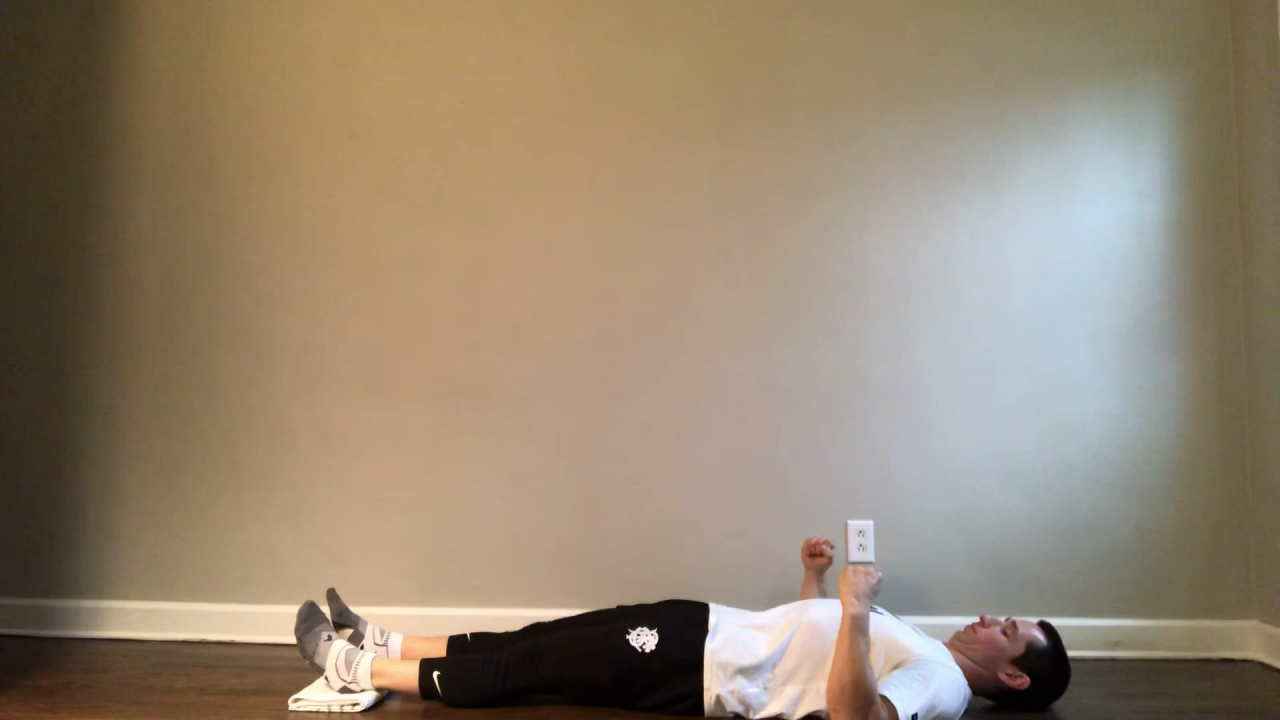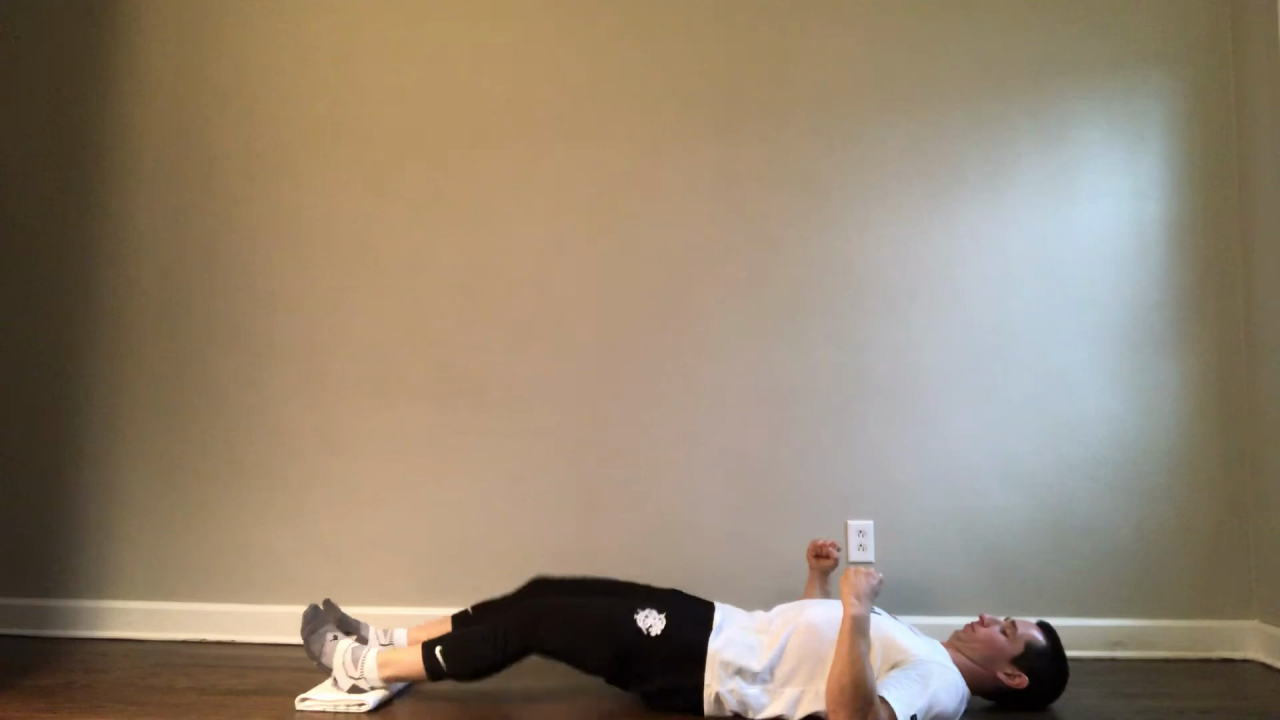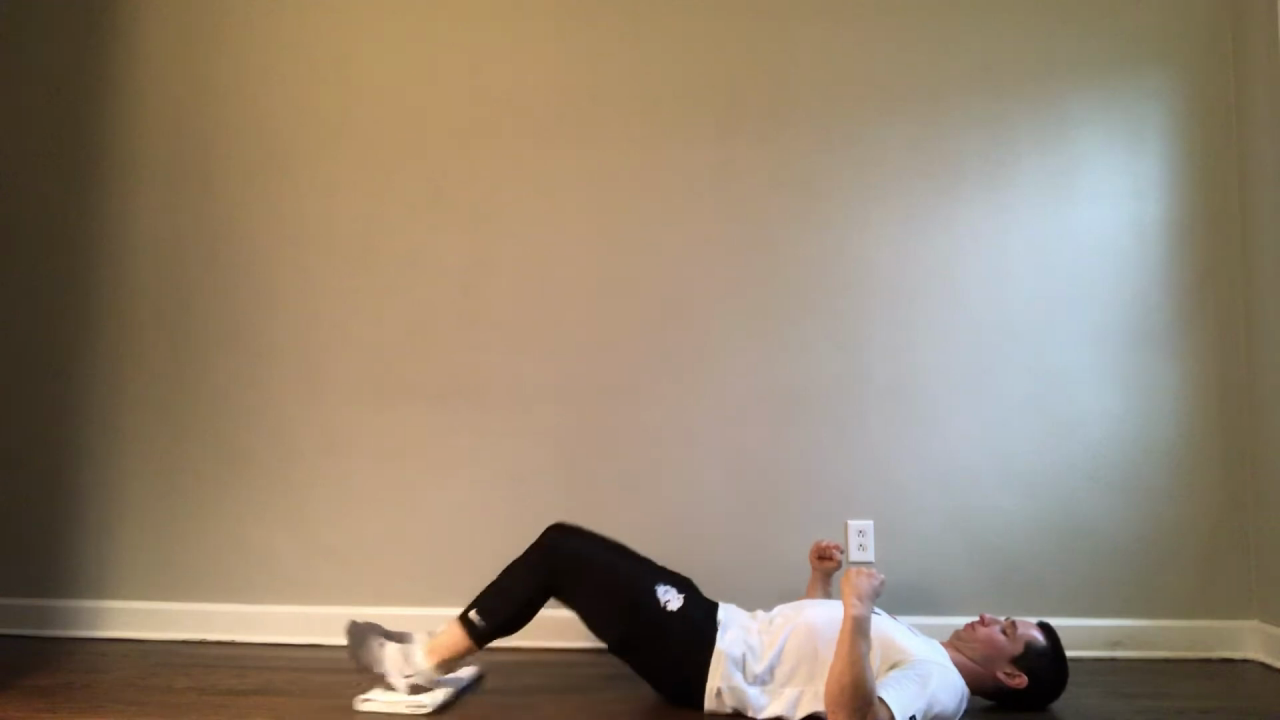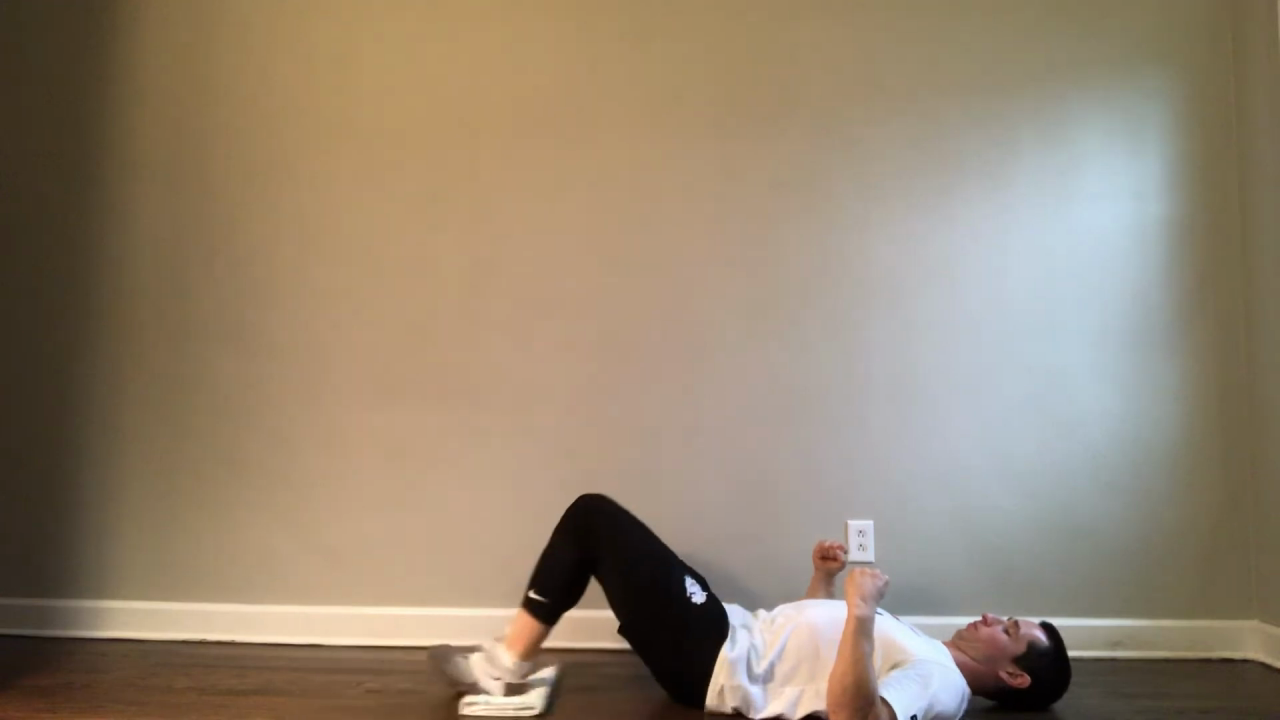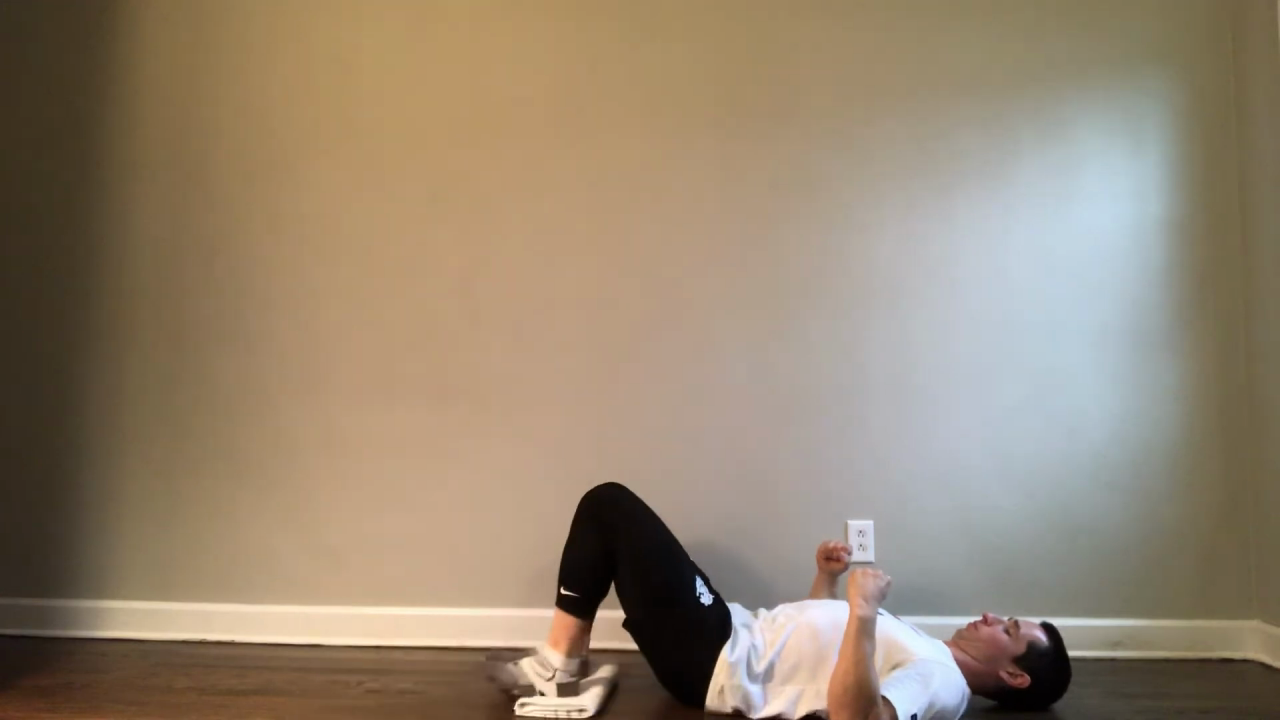
dt=0.3s
person 1, frame 1
right shoulder: (922, 651)
left wrist: (854, 609)
right wrist: (816, 578)
right hip: (714, 630)
right knee: (539, 640)
right ankle: (382, 645)
person 1, frame 2
right shoulder: (925, 653)
left wrist: (855, 610)
right wrist: (820, 578)
right hip: (715, 626)
left knee: (533, 624)
right knee: (543, 599)
right ankle: (388, 645)
person 1, frame 3
right shoulder: (926, 654)
left wrist: (858, 611)
right wrist: (822, 580)
right hip: (723, 630)
left knee: (561, 551)
right knee: (567, 546)
left ankle: (423, 661)
right ankle: (432, 653)
person 1, frame 4
right shoulder: (925, 653)
left wrist: (860, 611)
right wrist: (824, 579)
left hip: (717, 663)
right hip: (737, 630)
left knee: (593, 517)
right knee: (593, 518)
left ankle: (507, 662)
right ankle: (507, 661)
person 1, frame 5
right shoulder: (928, 657)
left wrist: (863, 611)
right wrist: (828, 581)
left hip: (717, 666)
right hip: (735, 635)
left knee: (608, 505)
right knee: (610, 509)
left ankle: (557, 668)
right ankle: (560, 664)
